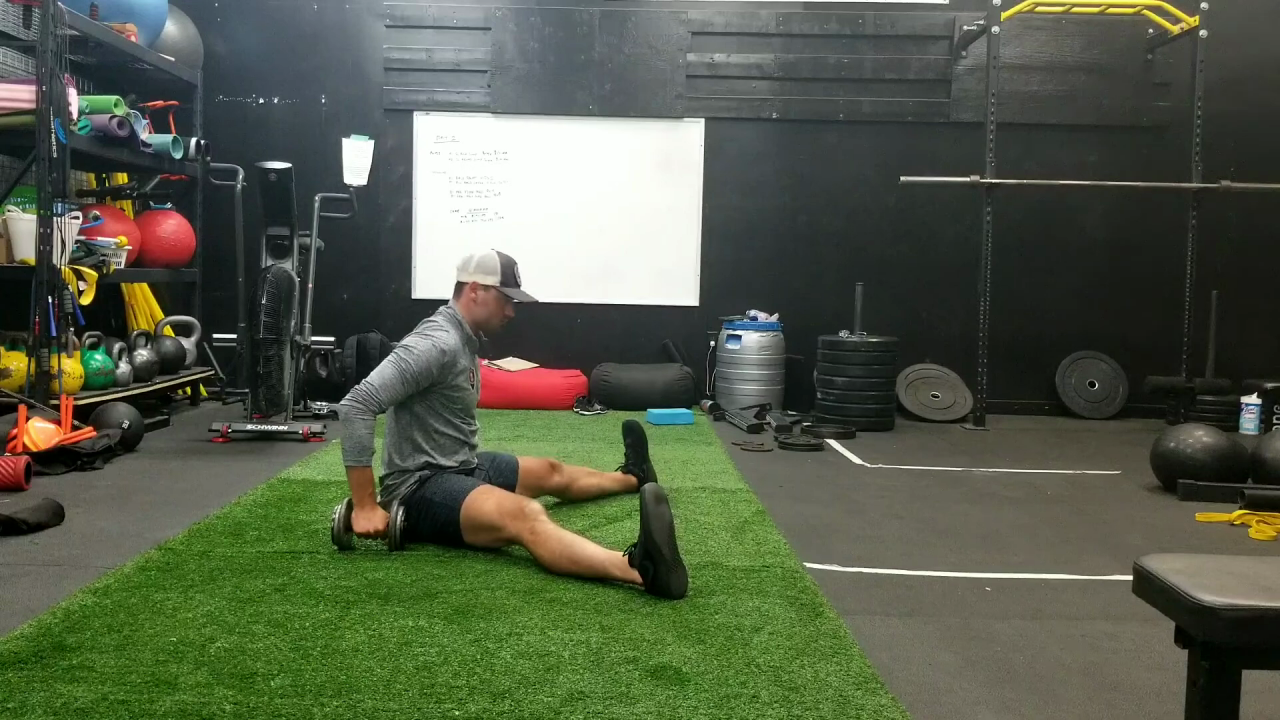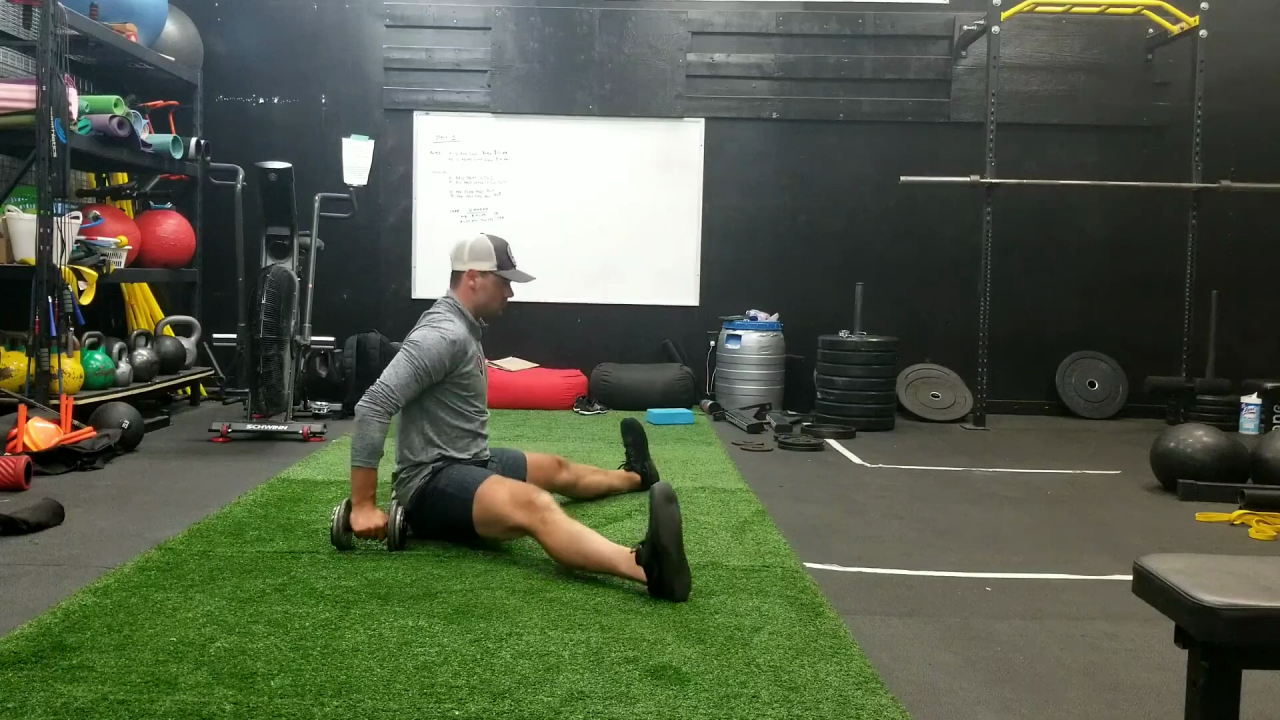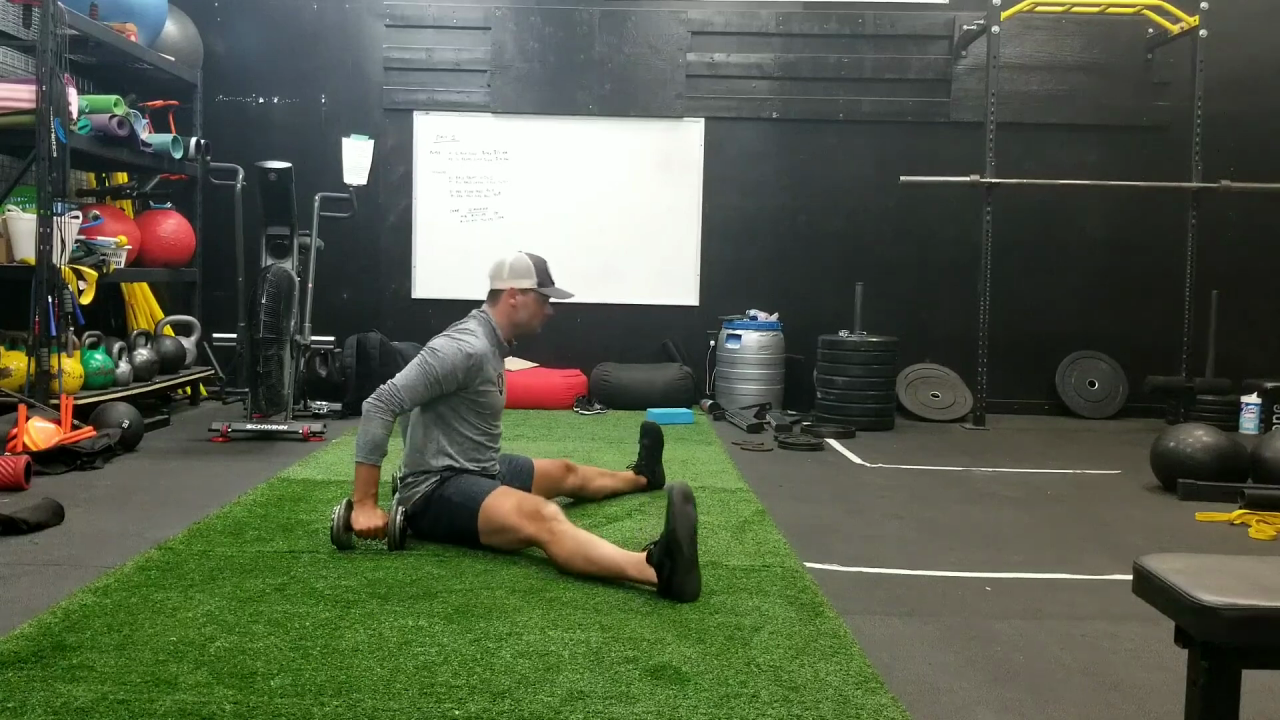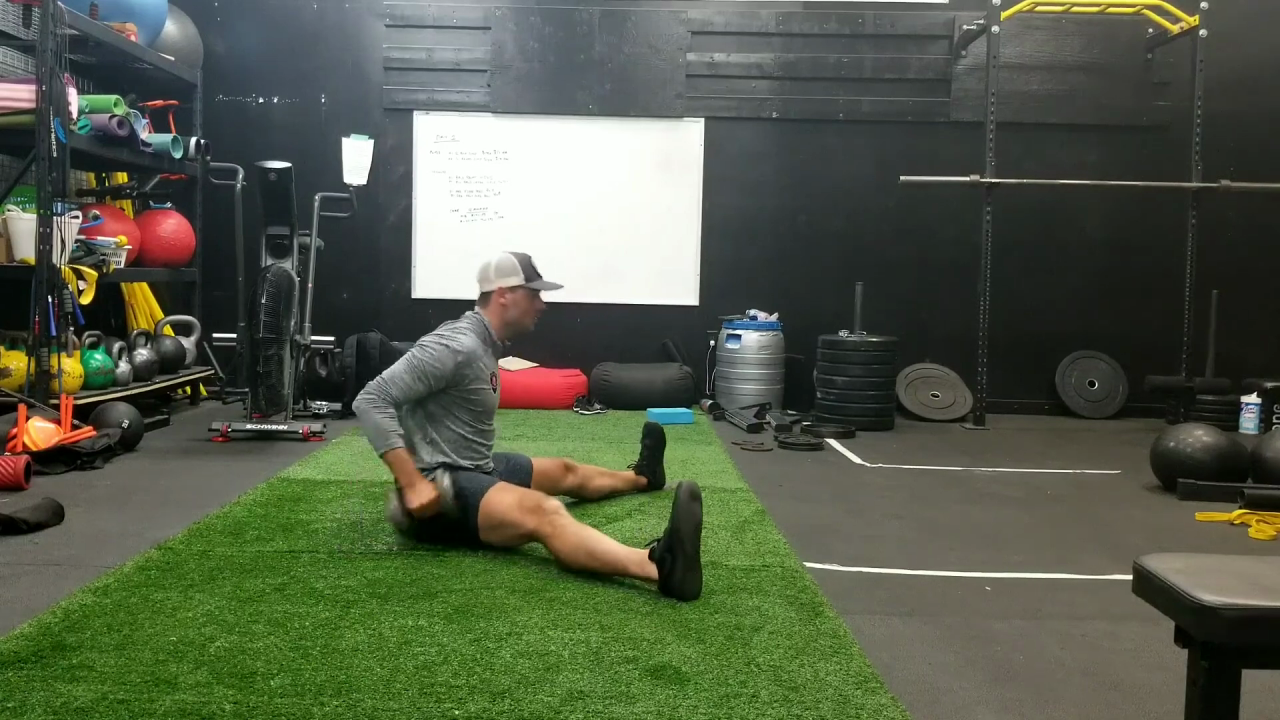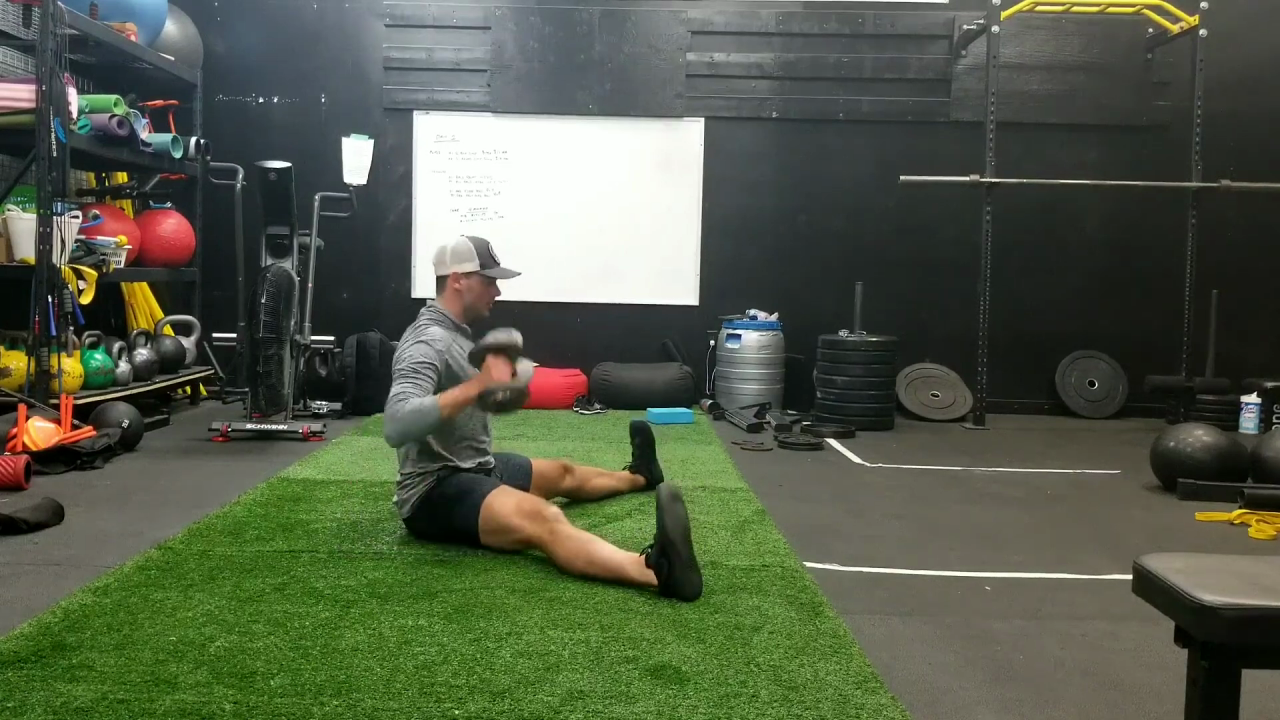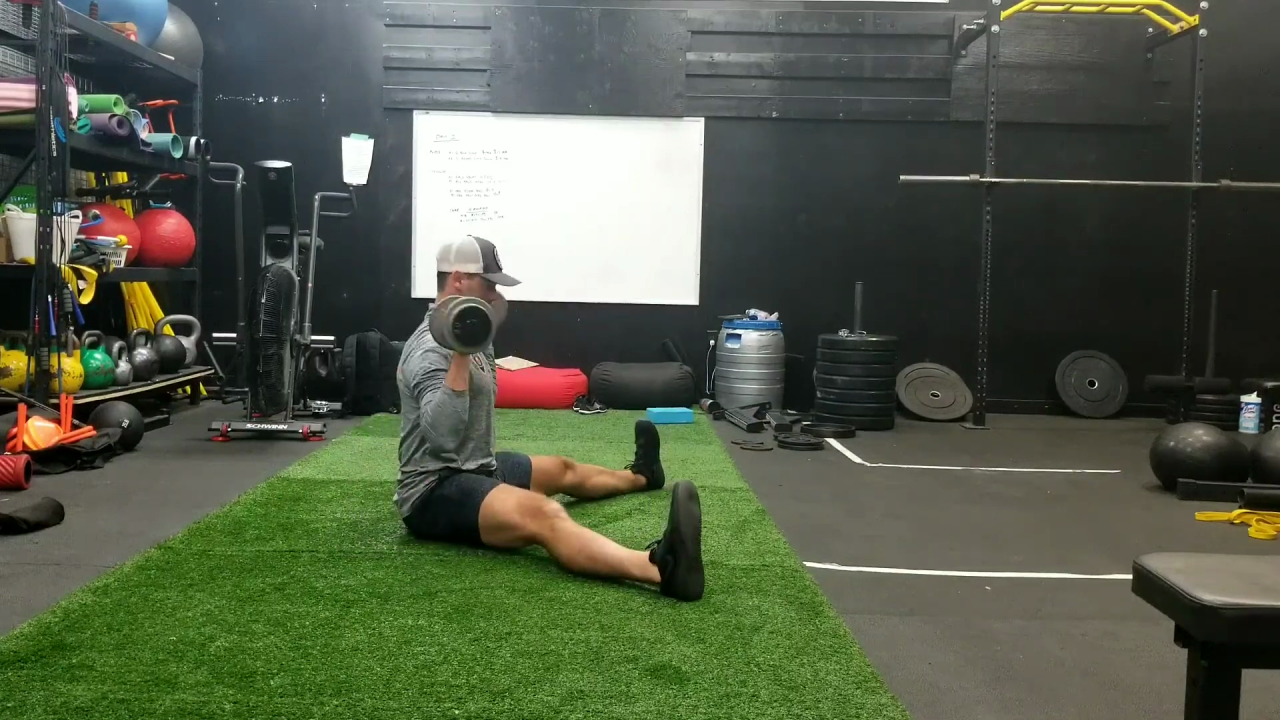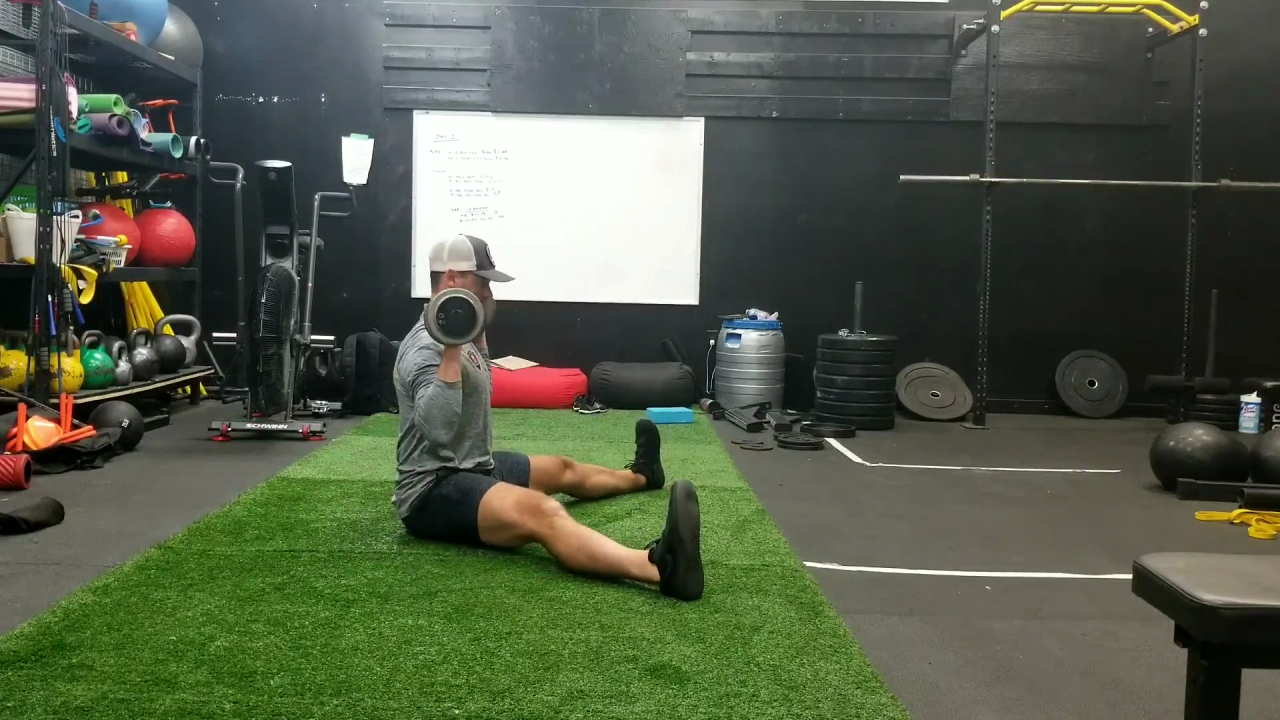
dt=0.3s
person 1, frame 1
left shoulder: (463, 339)
right shoulder: (436, 344)
right elbow: (355, 405)
right wrist: (366, 506)
right hip: (421, 489)
left knee: (549, 472)
right knee: (525, 516)
left ankle: (633, 477)
right ankle: (641, 569)
person 1, frame 2
left shoulder: (462, 328)
right shoulder: (443, 335)
right elbow: (372, 407)
right wrist: (364, 507)
left hip: (469, 465)
right hip: (433, 484)
left knee: (556, 469)
right knee: (535, 508)
left ankle: (634, 475)
right ankle: (646, 567)
person 1, frame 3
left shoulder: (489, 343)
right shoulder: (465, 348)
right elbow: (380, 404)
right wrist: (365, 505)
right hip: (438, 492)
left knee: (564, 473)
right knee: (541, 518)
left ankle: (641, 477)
right ankle: (657, 568)
person 1, frame 4
left shoulder: (483, 345)
right shoulder: (454, 347)
right elbow: (370, 401)
right wrist: (412, 483)
left hip: (461, 476)
right hip: (438, 498)
left knee: (563, 471)
right knee: (543, 514)
left ankle: (640, 477)
right ankle: (661, 567)
person 1, frame 5
left shoulder: (454, 332)
right shoulder: (427, 343)
right elbow: (397, 424)
right wrist: (476, 384)
right hip: (435, 492)
left knee: (562, 473)
right knee: (543, 521)
left ankle: (639, 476)
right ankle: (660, 572)
person 1, frame 6
right shoulder: (431, 348)
left elbow: (482, 395)
right elbow: (444, 434)
right wrist: (461, 355)
right hip: (433, 491)
left knee: (562, 470)
right knee: (543, 515)
left ankle: (641, 475)
right ankle: (662, 567)
person 1, frame 7
right shoulder: (427, 345)
left elbow: (475, 392)
right elbow: (438, 429)
left wrist: (476, 336)
right wrist: (451, 349)
right hip: (432, 491)
left knee: (562, 469)
right knee: (541, 513)
left ankle: (641, 475)
right ankle: (660, 566)
